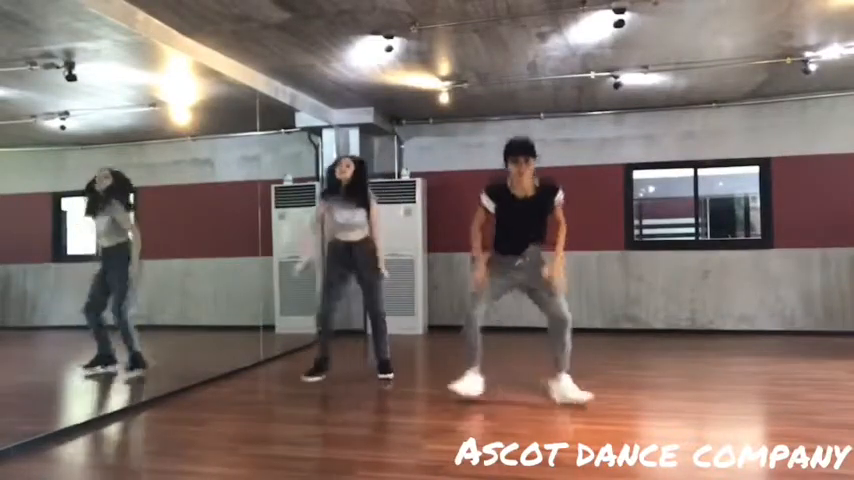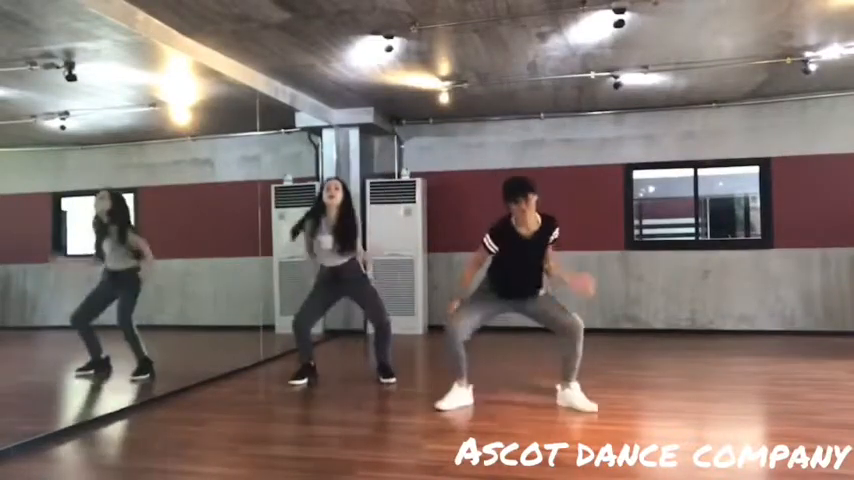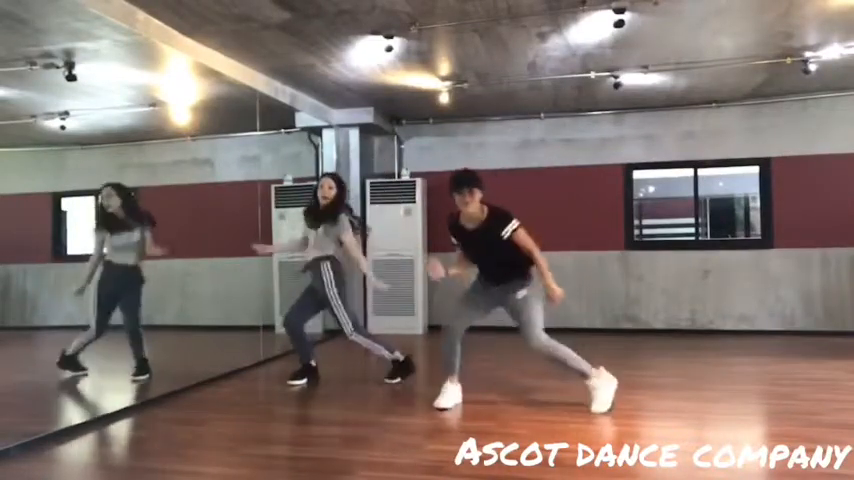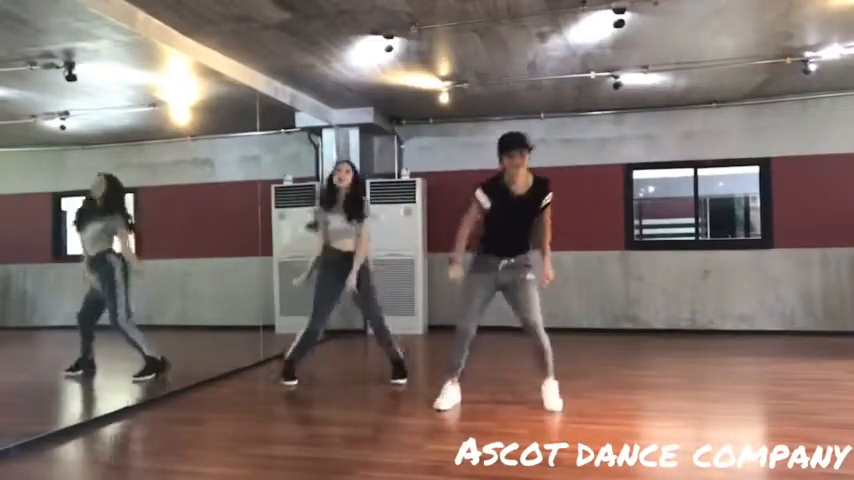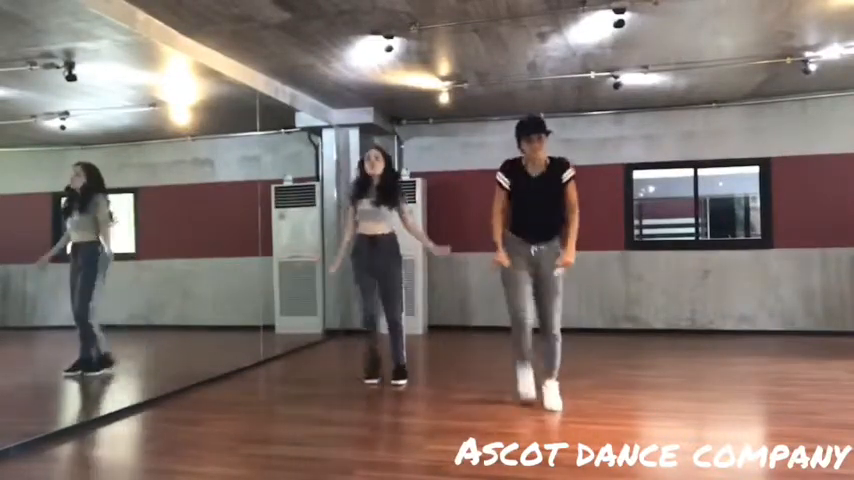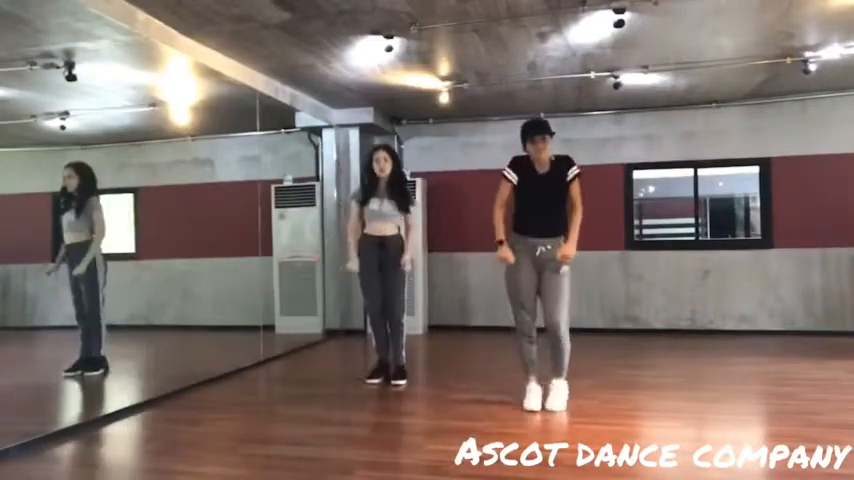
dt=0.4s
person 1, frame 1
left shoulder: (549, 190)
right shoulder: (495, 193)
left elbow: (561, 225)
right elbow: (477, 226)
left wrist: (557, 262)
right wrist: (478, 261)
left hip: (534, 265)
right hip: (501, 264)
left knee: (560, 317)
right knee: (473, 316)
left ankle: (560, 381)
right ankle: (474, 374)
person 1, frame 2
left shoulder: (549, 225)
right shoulder: (500, 232)
left elbow: (547, 264)
right elbow: (475, 262)
left wrist: (570, 279)
right wrist: (459, 298)
left hip: (532, 295)
right hip: (493, 294)
left knee: (574, 326)
right knee: (454, 329)
left ankle: (568, 389)
right ankle: (462, 388)
person 1, frame 3
left shoulder: (500, 219)
right shoulder: (455, 225)
left elbow: (532, 251)
left wrist: (549, 284)
right wrist: (445, 271)
left hip: (519, 285)
right hip: (486, 286)
left knee: (536, 341)
right knee: (452, 329)
left ankle: (597, 378)
right ankle: (452, 385)
person 1, frame 4
left shoulder: (541, 188)
right shoulder: (491, 188)
left elbow: (543, 226)
right elbow: (468, 224)
left wrist: (547, 262)
right wrist: (455, 262)
left hip: (519, 264)
right hip: (486, 264)
left knee: (533, 324)
right knee: (466, 327)
left ankle: (549, 383)
right ankle: (452, 383)
person 1, frame 5
left shoulder: (561, 168)
right shoulder: (509, 169)
left elbow: (573, 210)
right elbow: (498, 212)
left wrist: (570, 247)
right wrist: (498, 249)
left hip: (549, 251)
right hip: (516, 250)
left knee: (551, 323)
right knee: (522, 317)
left ankle: (551, 382)
right ankle: (523, 365)
person 1, frame 6
left shoulder: (566, 165)
right shoulder: (517, 166)
left elbow: (576, 207)
right elbow: (500, 206)
left wrist: (572, 242)
right wrist: (501, 243)
left hip: (555, 250)
right hip: (522, 250)
left knee: (558, 322)
right knee: (525, 324)
left ankle: (559, 382)
right ankle: (533, 383)
person 2, frame 1
left shoulder: (366, 195)
right shoulder: (329, 196)
left elbow: (375, 229)
right elbow: (316, 226)
left wrist: (381, 259)
left hip: (364, 253)
right hip: (338, 253)
left knee: (375, 309)
right knee: (326, 309)
left ankle: (383, 361)
right ankle: (322, 360)
person 2, frame 2
left shoulder: (350, 222)
right shoulder: (313, 222)
left elbow: (357, 251)
right elbow: (311, 250)
left wrist: (365, 257)
left hip: (352, 275)
right hip: (327, 277)
left knee: (381, 320)
right knee: (300, 322)
left ankle: (383, 366)
right ankle: (308, 367)
person 2, frame 3
left shoulder: (339, 217)
right shoulder: (315, 216)
left elbow: (354, 249)
right elbow: (304, 243)
left wrist: (371, 277)
right wrist: (272, 248)
left hip: (326, 271)
right hip: (318, 276)
left knee: (350, 329)
right knee: (292, 321)
left ankle: (400, 361)
right ankle: (309, 367)
person 2, frame 4
left shoulder: (362, 206)
right shoulder: (325, 206)
left elbow: (364, 242)
right elbow: (323, 241)
left wrist: (353, 272)
right wrist: (308, 271)
left hip: (358, 264)
right hip: (332, 265)
left knee: (375, 318)
right knee: (317, 321)
left ankle: (397, 362)
right ankle: (290, 363)
person 2, frame 5
left shoulder: (395, 193)
right shoulder: (356, 191)
left elbow: (410, 224)
right elbow: (350, 226)
left wrist: (432, 246)
right wrist: (339, 257)
left hip: (388, 248)
right hip: (363, 249)
left knee: (394, 310)
right knee: (369, 309)
left ankle: (400, 365)
right ankle: (373, 360)
person 2, frame 6
left shoulder: (402, 193)
right shoulder: (362, 192)
left elbow: (409, 226)
right elbow: (353, 226)
left wrist: (408, 254)
right wrist: (353, 256)
left hip: (393, 249)
right hip: (368, 249)
left knee: (394, 311)
right knee: (374, 309)
left ankle: (398, 365)
right ankle: (382, 362)
person 3, frame 1
left shoulder: (114, 204)
right shoulder: (99, 206)
left elbow: (135, 232)
left wrist: (134, 262)
left hip: (121, 259)
right hip: (107, 261)
left knee: (119, 310)
right knee: (91, 309)
left ankle: (136, 359)
right ankle: (106, 356)
person 3, frame 2
left shoulder: (122, 230)
right shoulder: (101, 228)
left elbow: (147, 252)
left wrist: (145, 273)
left hip: (128, 280)
right hip: (108, 279)
left knee: (124, 322)
right knee: (78, 318)
left ankle: (144, 363)
right ankle: (99, 361)
person 3, frame 3
left shoulder: (141, 223)
right shoulder: (103, 225)
left elbow: (149, 249)
right elbow: (96, 256)
left wrist: (155, 250)
right wrist: (85, 282)
left hip: (131, 278)
right hip: (109, 276)
left knee: (133, 323)
right knee: (99, 328)
left ankle: (141, 363)
right ankle: (69, 357)
person 3, frame 4
left shoulder: (112, 216)
right shoulder: (86, 212)
left elbow: (126, 247)
right elbow: (85, 247)
left wrist: (138, 269)
right wrist: (88, 270)
left hip: (110, 266)
right hip: (97, 269)
left knee: (120, 319)
right knee: (85, 317)
left ankle: (154, 362)
right ankle: (86, 361)
person 3, frame 5
left shoulder: (96, 199)
right shoulder: (72, 202)
left elbow: (104, 230)
left wrist: (109, 253)
right wrist: (49, 254)
left hip: (91, 254)
right hip: (77, 256)
left knee: (82, 310)
right knee: (79, 311)
left ankle: (103, 357)
right ankle: (86, 359)
person 3, frame 6
left shoulder: (91, 202)
right shoulder: (68, 203)
left elbow: (100, 233)
left wrist: (85, 261)
right wrist: (58, 261)
left hip: (89, 257)
right hip: (73, 258)
left knee: (93, 308)
right knee: (81, 311)
left ankle: (98, 359)
right ankle: (86, 358)
